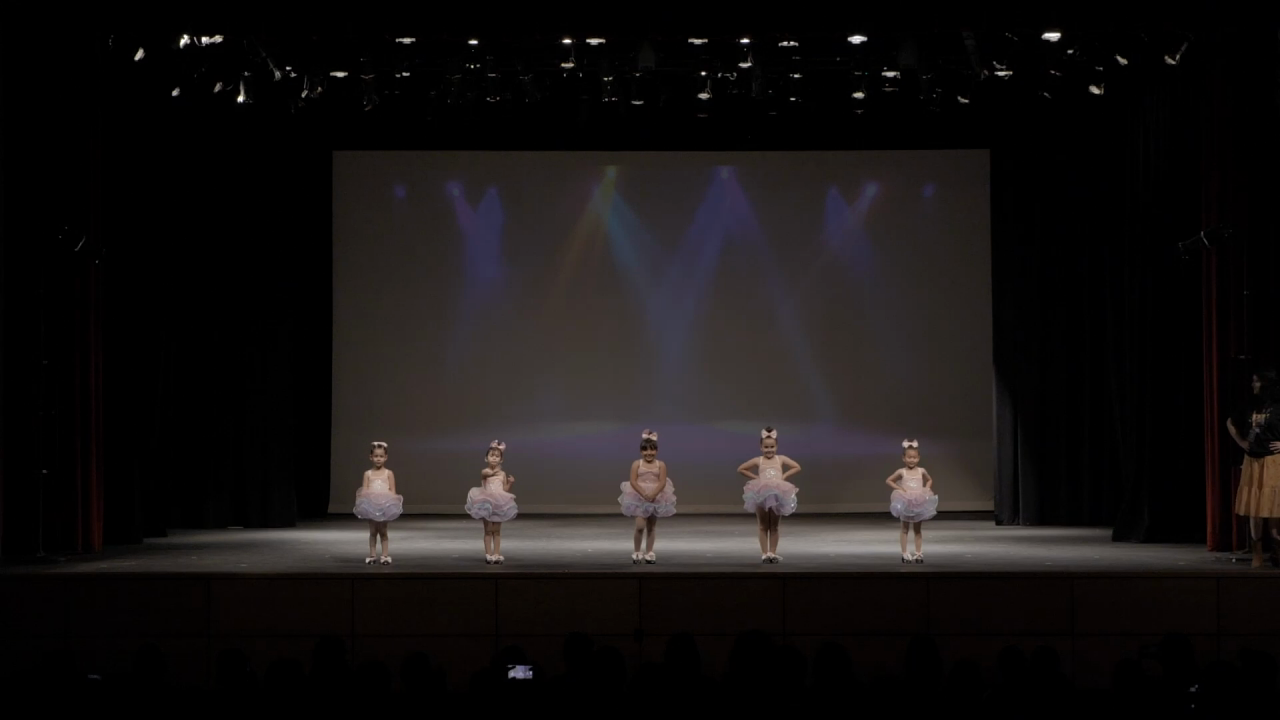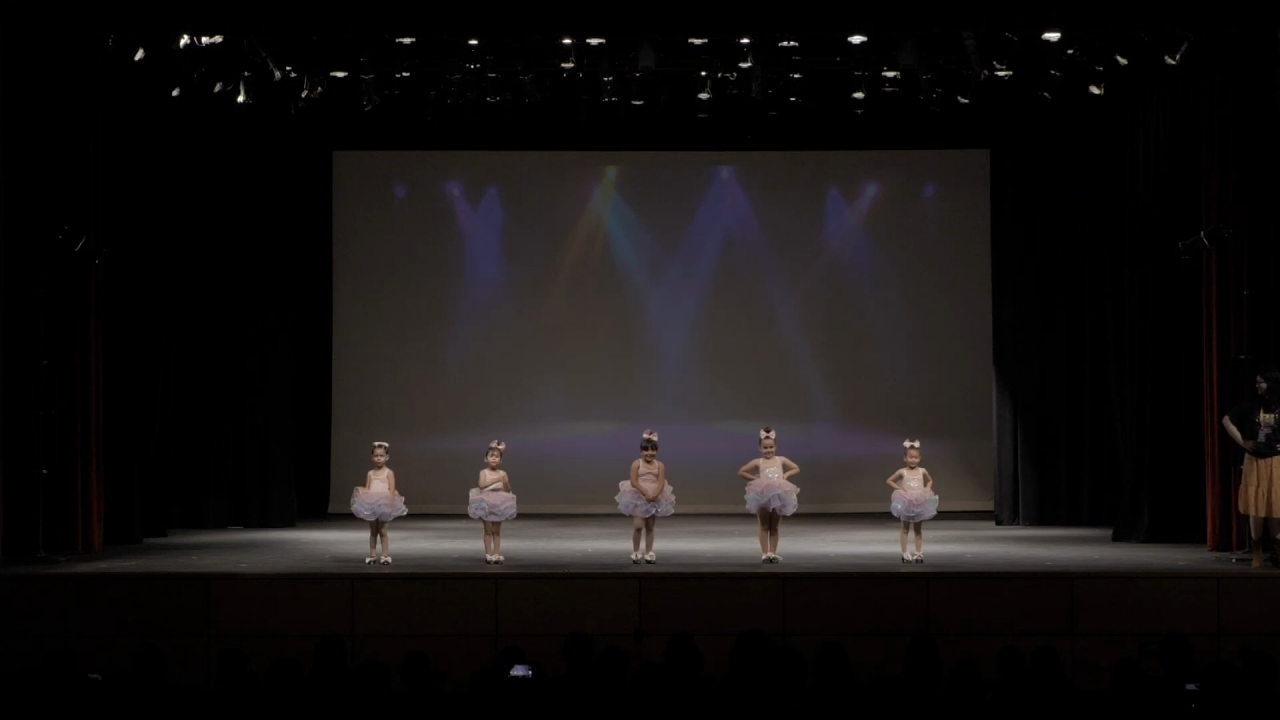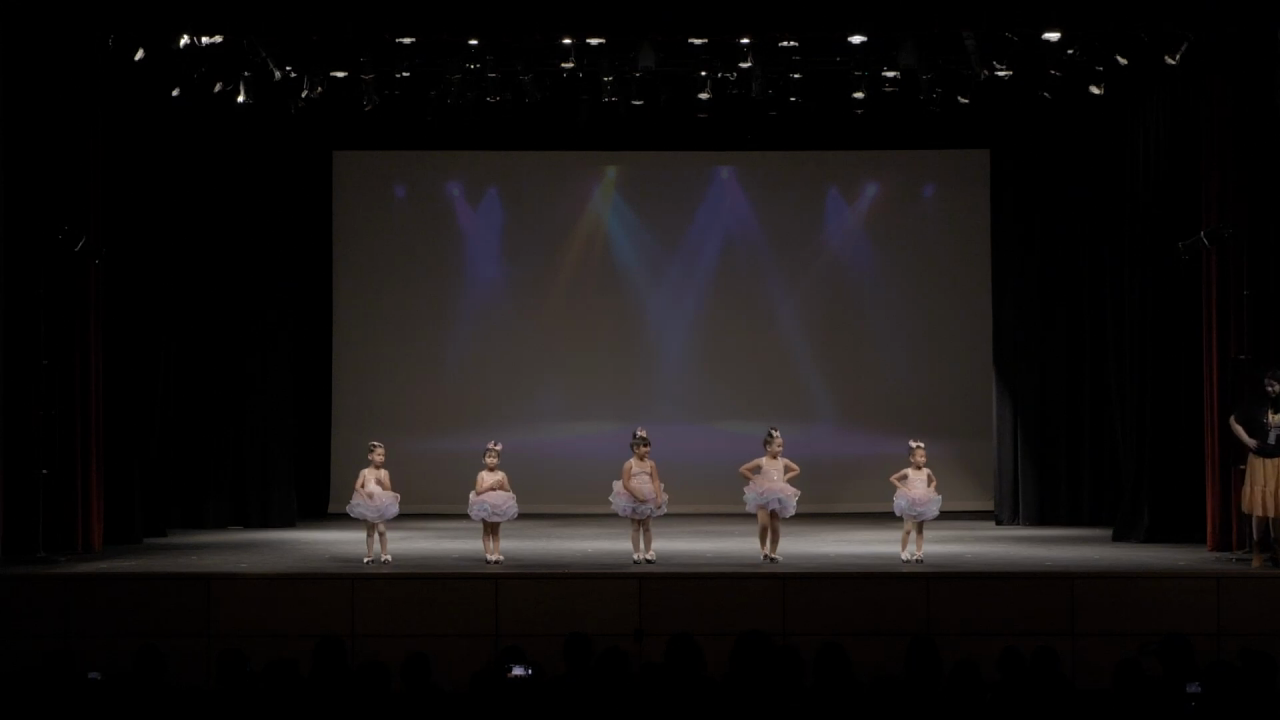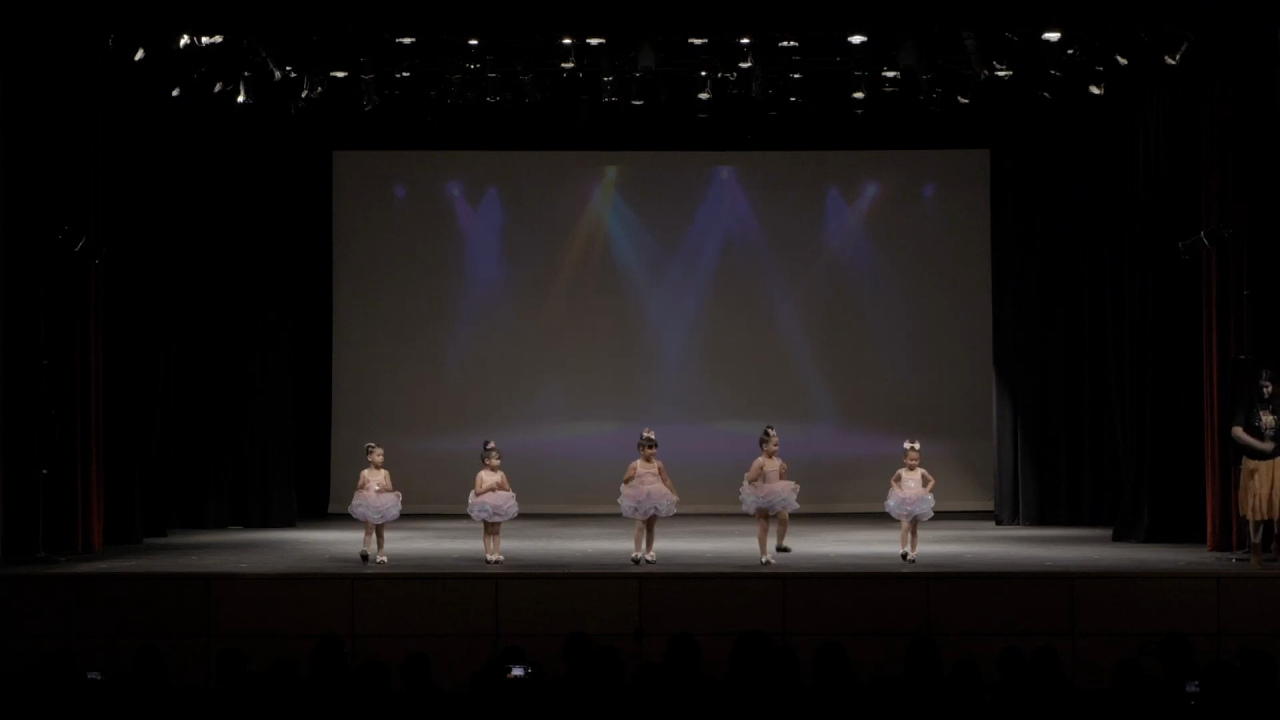
dt=1s
person 1, frame 1
right shoulder: (1251, 406)
right elbow: (1230, 423)
right wrist: (1241, 442)
right hip: (1252, 462)
right knee: (1254, 507)
right ankle: (1257, 553)
person 1, frame 2
right shoulder: (1250, 405)
right elbow: (1227, 420)
right wrist: (1242, 441)
right hip: (1254, 461)
right knee: (1255, 507)
right ankle: (1257, 553)
person 1, frame 3
right shoulder: (1255, 404)
right elbow: (1233, 420)
right wrist: (1247, 440)
right hip: (1259, 459)
right knee: (1259, 505)
right ankle: (1258, 552)
person 1, frame 4
right shoulder: (1247, 407)
right elbow: (1235, 431)
right wrist: (1258, 444)
right hip: (1254, 462)
right knee: (1255, 507)
right ankle: (1256, 552)
